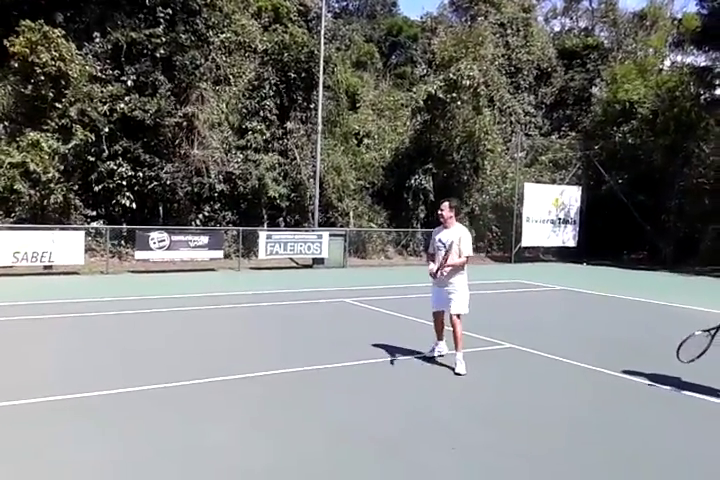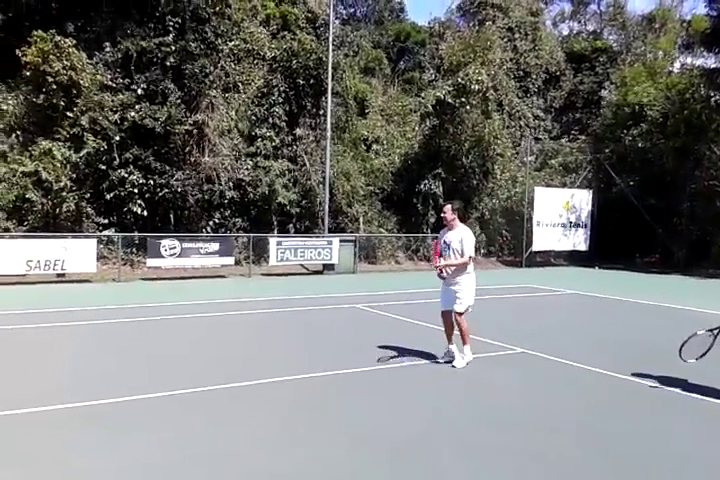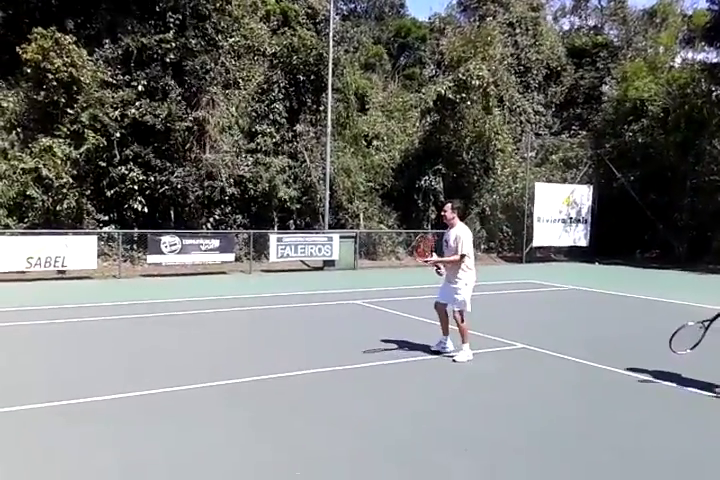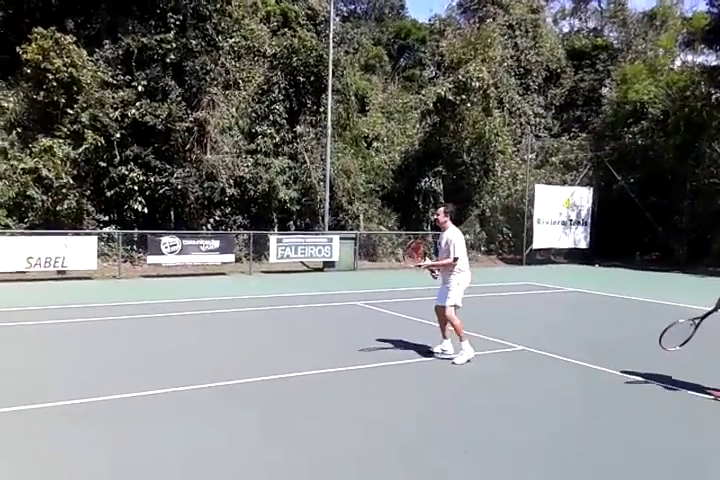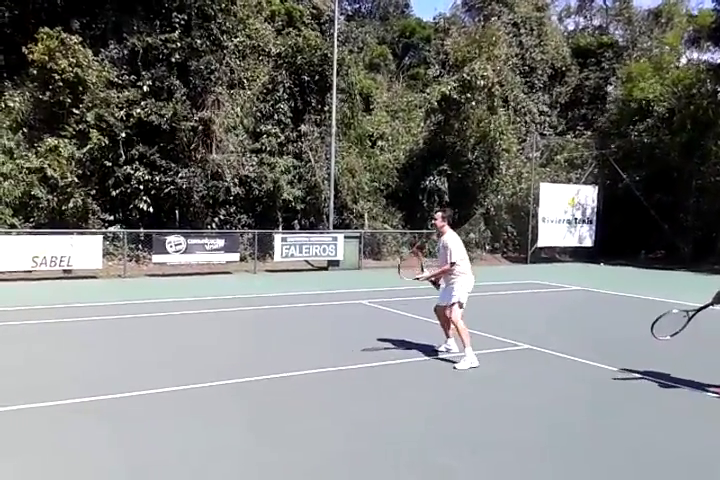
dt=0.3s
person 1, frame 1
left shoulder: (462, 232)
right shoulder: (436, 231)
left elbow: (464, 259)
right elbow: (430, 254)
left wrist: (448, 263)
right wrist: (431, 265)
left hip: (456, 282)
right hip: (438, 282)
left knee: (455, 319)
right knee: (437, 315)
left ankle: (459, 359)
right ankle: (440, 345)
person 1, frame 2
left shoulder: (465, 233)
right shoulder: (443, 233)
left elbow: (467, 259)
left wrist: (447, 264)
right wrist: (439, 267)
left hip: (463, 281)
right hip: (448, 281)
left knee: (458, 315)
right knee: (446, 315)
left ankle: (466, 351)
right ankle: (451, 350)
person 1, frame 3
left shoulder: (462, 232)
right shoulder: (448, 231)
left elbow: (459, 258)
left wrist: (438, 260)
right wrist: (440, 264)
left hip: (462, 279)
right hip: (450, 278)
left knee: (458, 314)
right knee: (439, 306)
left ankle: (466, 349)
right ankle: (446, 342)
person 1, frame 4
left shoulder: (454, 235)
right shoulder: (443, 234)
left elbow: (453, 260)
left wrist: (431, 264)
right wrist: (435, 267)
left hip: (457, 278)
right hip: (448, 278)
left knee: (449, 312)
right knee: (439, 309)
left ankle: (466, 348)
right ankle: (446, 344)
person 1, frame 5
left shoulder: (450, 239)
right shoulder: (443, 238)
left elbow: (449, 267)
left wrist: (429, 275)
right wrist: (436, 276)
left hip: (461, 281)
right hip: (452, 282)
left knee: (455, 317)
right knee: (439, 309)
left ankle: (470, 356)
right ankle: (450, 343)
